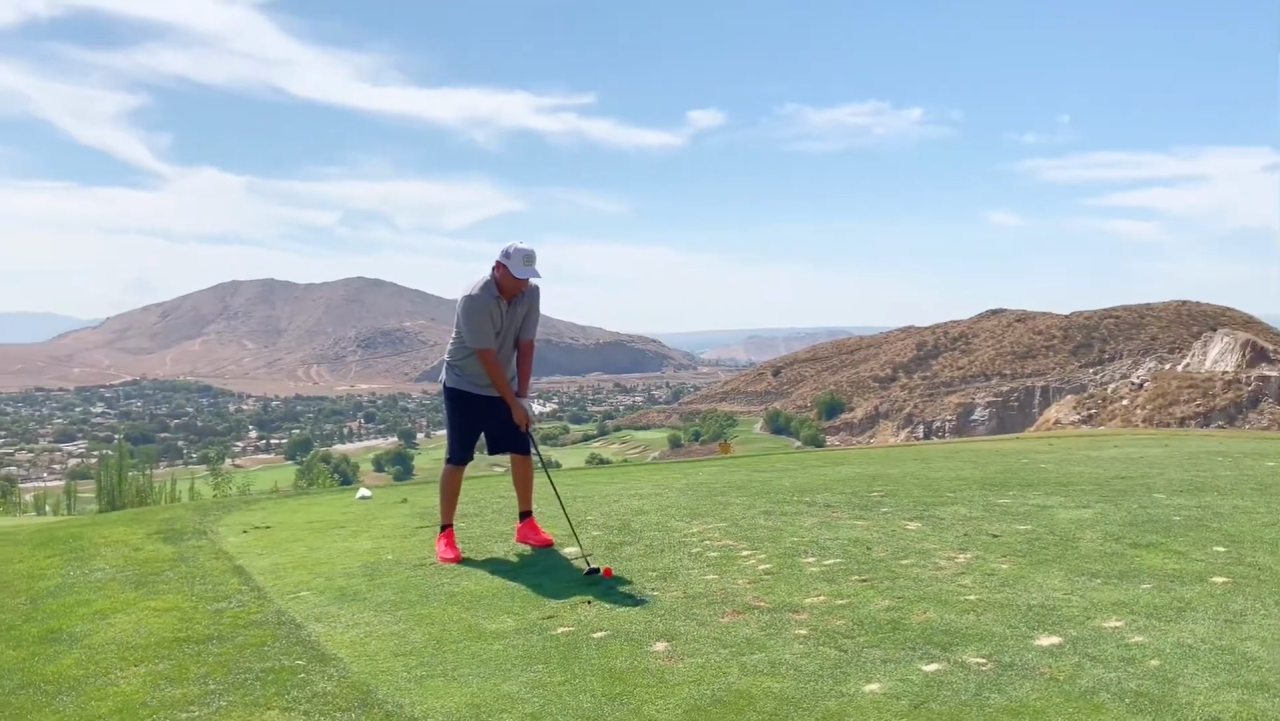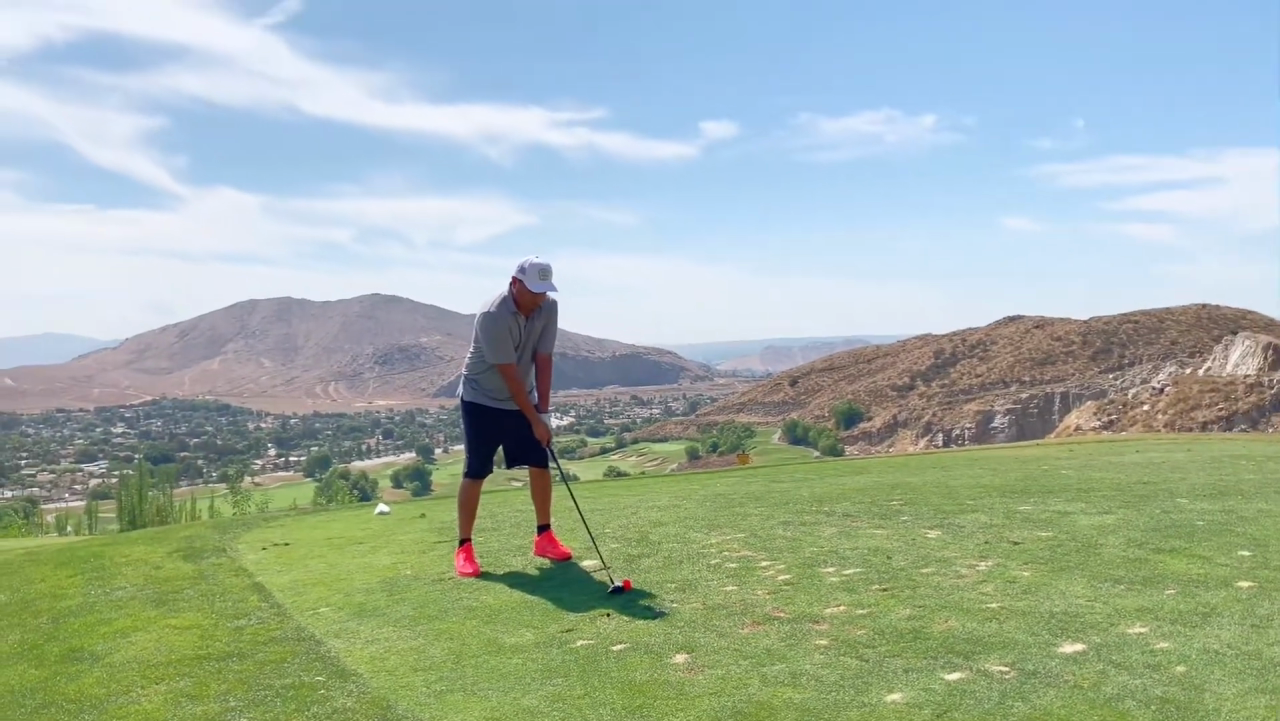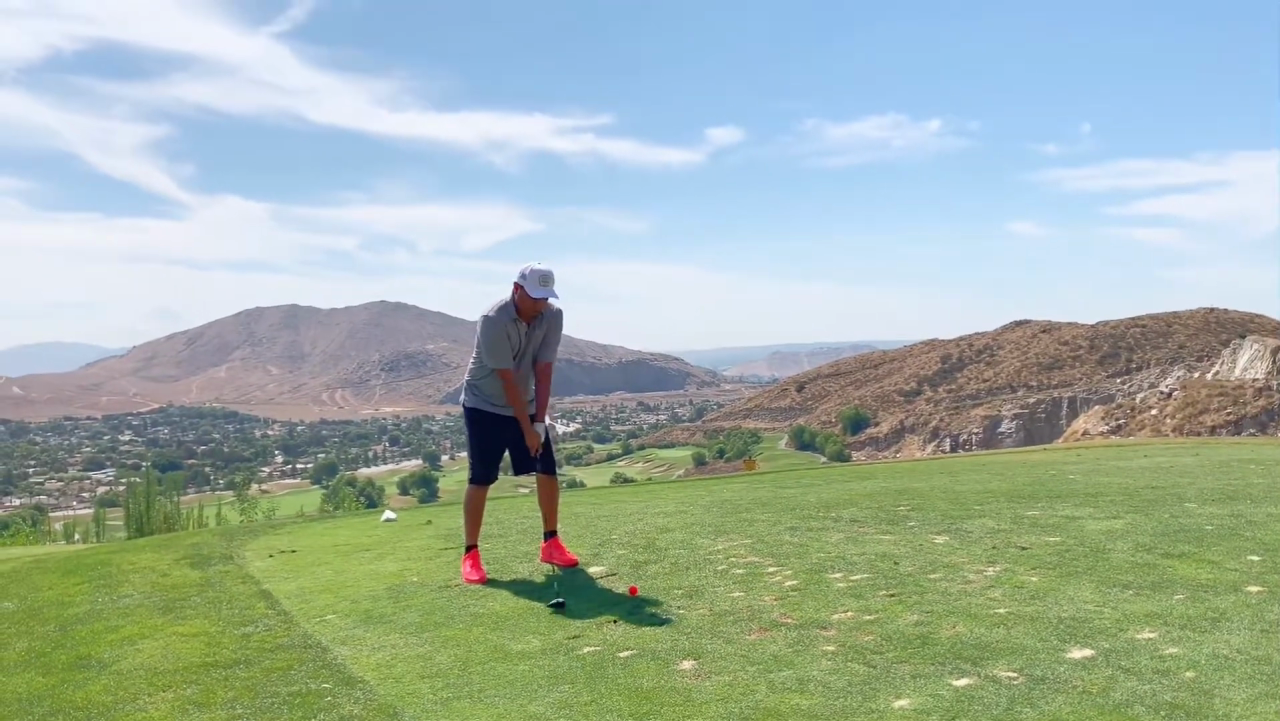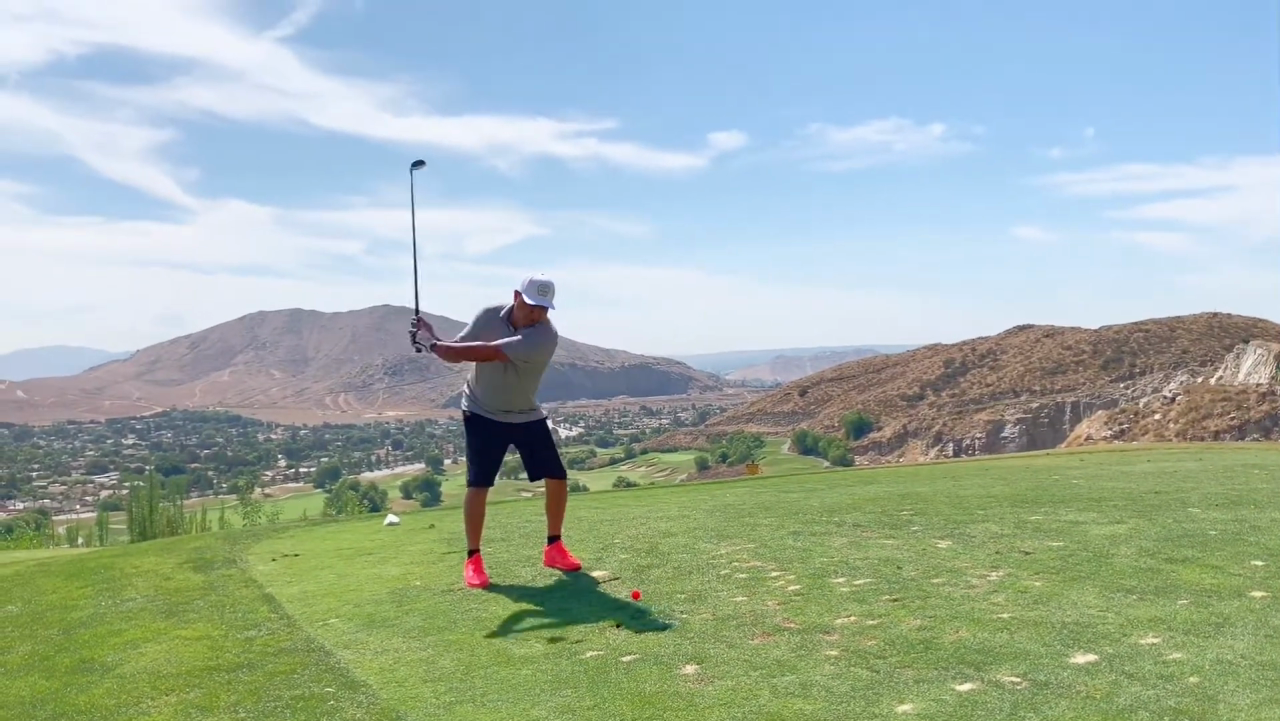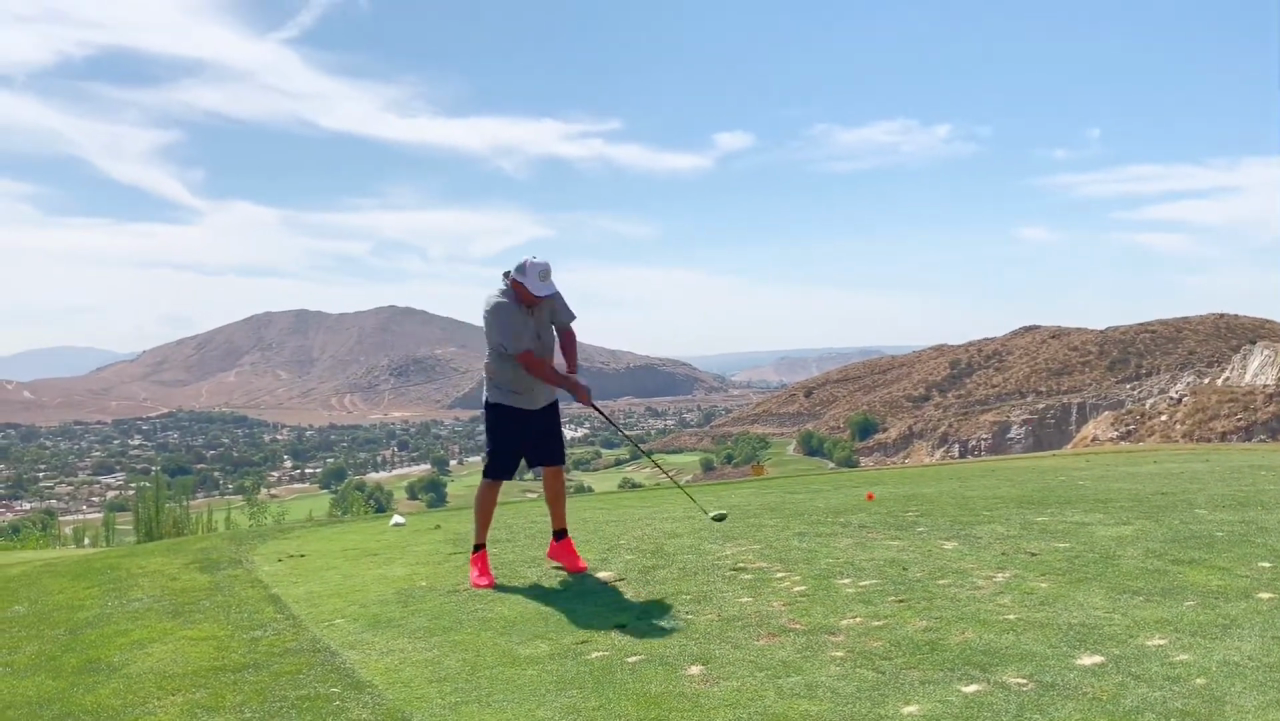
dt=0.5s
person 1, frame 1
left shoulder: (531, 293)
right shoulder: (474, 300)
left elbow: (526, 346)
right elbow: (488, 359)
left wrist: (523, 396)
right wrist: (513, 405)
left hip: (504, 385)
right hip: (465, 387)
left knee: (522, 451)
right knee: (457, 459)
left ankle: (526, 522)
right ankle: (446, 533)
person 1, frame 2
left shoulder: (548, 308)
right shoulder: (493, 317)
left elbow: (543, 361)
right elbow: (510, 374)
left wrist: (543, 411)
right wrist: (535, 420)
left hip: (521, 399)
right hip: (482, 400)
left knee: (540, 464)
right knee: (476, 472)
left ankle: (544, 536)
right ankle: (464, 547)
person 1, frame 3
left shoulder: (553, 316)
right shoulder: (493, 321)
left elbow: (543, 371)
right elbow: (506, 379)
left wrist: (539, 420)
right wrist: (526, 428)
left hip: (525, 406)
right hip: (484, 407)
left knee: (547, 471)
right knee: (481, 479)
left ankle: (551, 542)
right ankle: (471, 554)
person 1, frame 4
left shoulder: (545, 336)
right shoulder: (490, 315)
left elbow: (487, 353)
right elbow: (457, 350)
left wrist: (435, 345)
right wrist: (433, 338)
left hip: (526, 416)
right hip: (482, 414)
left knee: (557, 478)
right knee: (478, 484)
left ankle: (554, 546)
right ankle: (473, 558)
person 1, frame 5
left shoulder: (550, 299)
right shoulder: (498, 306)
left elbow: (565, 331)
right elbow: (529, 360)
left wrist: (573, 373)
right wrist: (570, 386)
left hip: (543, 401)
right hip: (506, 405)
left knee: (553, 468)
right knee: (494, 476)
left ankle: (559, 542)
right ankle: (478, 555)
